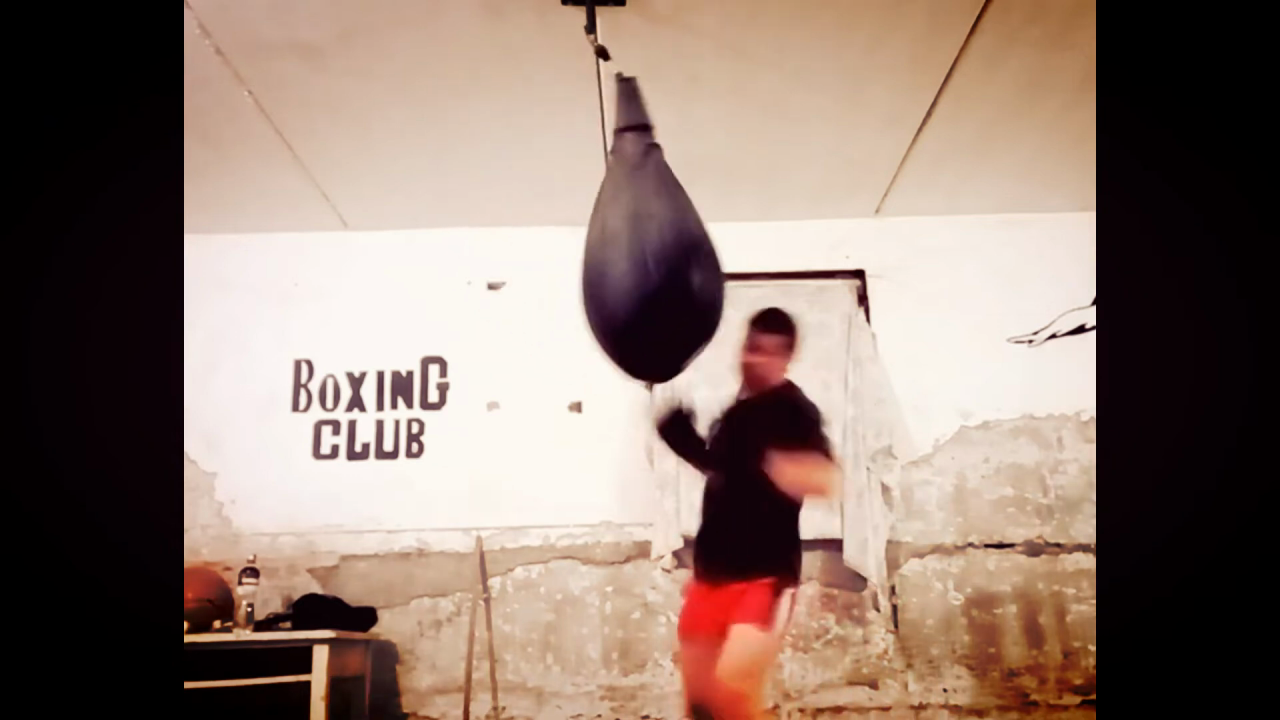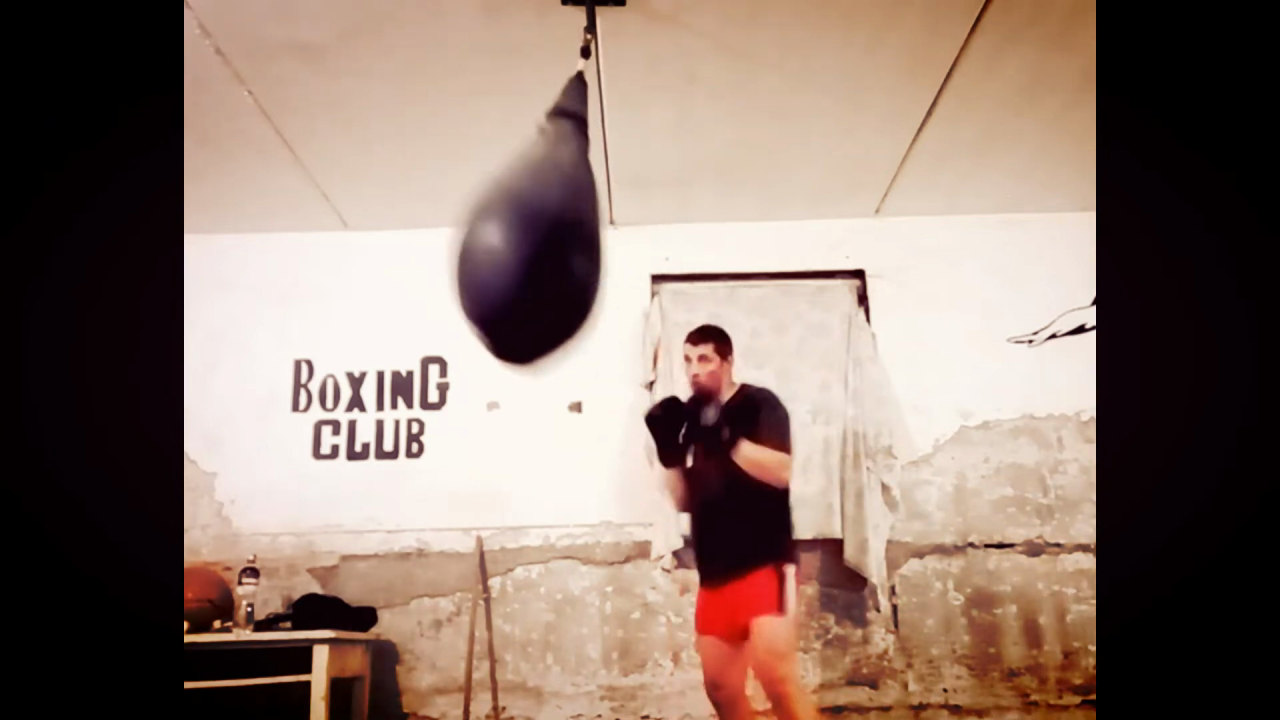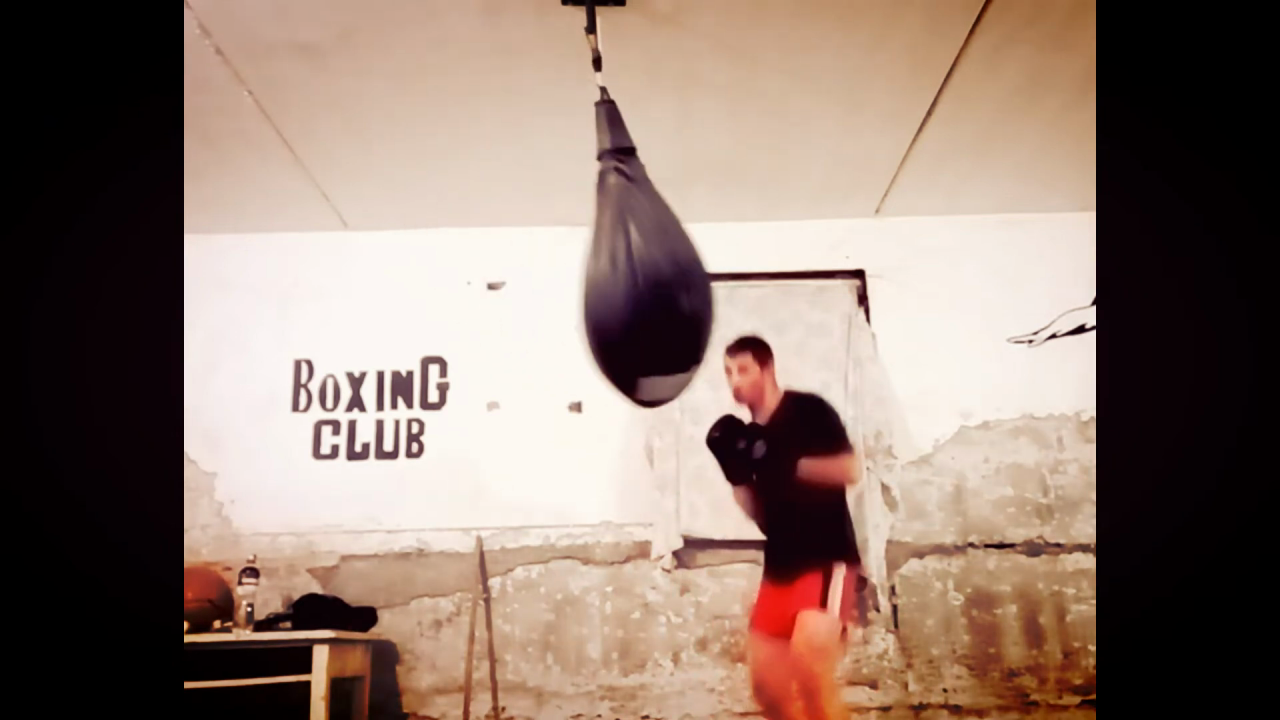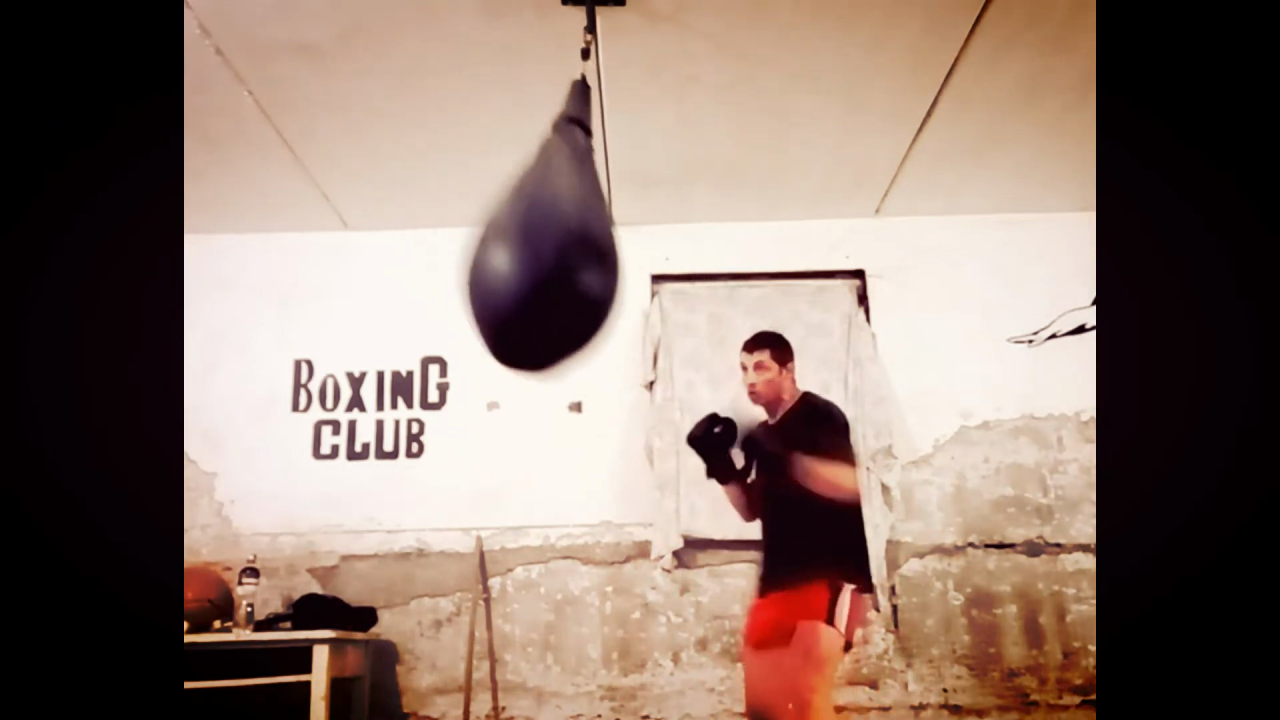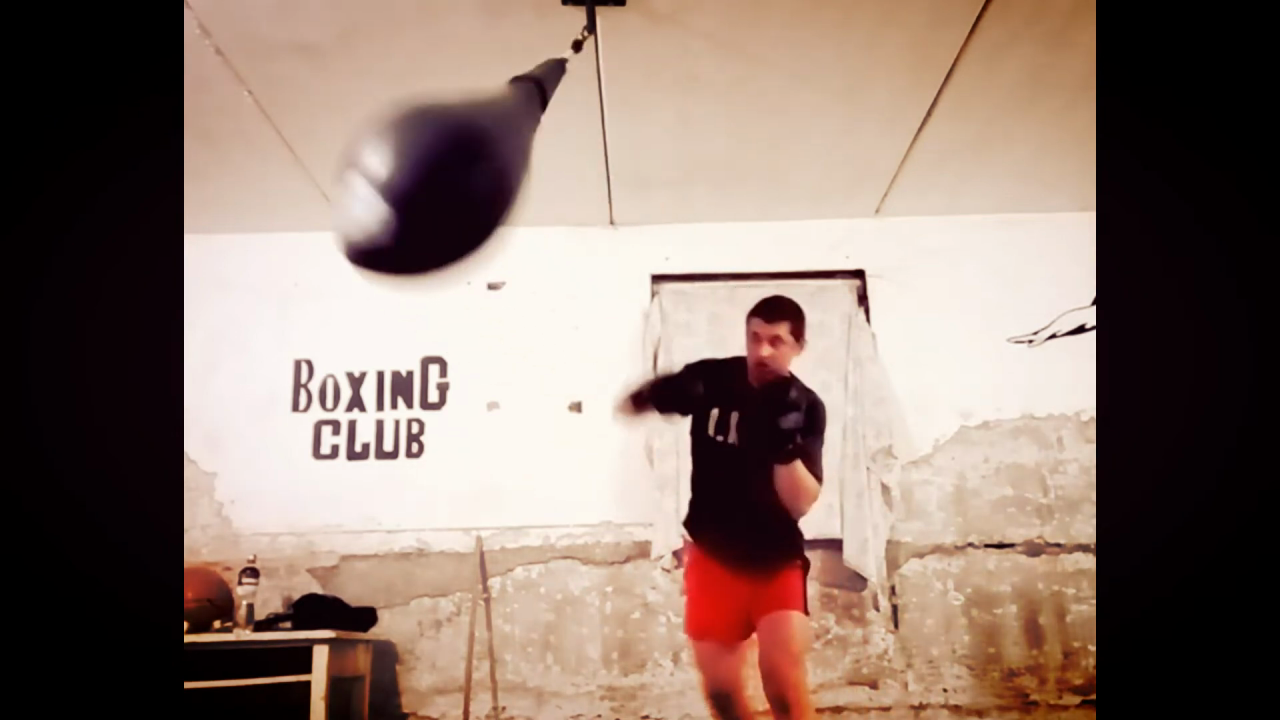
dt=1s
person 1, frame 1
left shoulder: (791, 410)
right shoulder: (741, 409)
left elbow: (823, 482)
left wrist: (763, 453)
right wrist: (690, 443)
left hip: (766, 579)
right hip: (711, 576)
person 1, frame 2
left shoulder: (759, 405)
right shoulder: (694, 426)
left elbow: (780, 473)
right elbow: (683, 500)
left wrist: (726, 437)
right wrist: (667, 444)
left hip: (766, 563)
right hip: (716, 573)
left knee: (776, 674)
right knee: (720, 686)
person 1, frame 3
left shoulder: (810, 411)
right shoulder: (749, 435)
left elbow: (849, 471)
right elbow: (755, 512)
left wrist: (786, 462)
right wrist: (733, 468)
left hip: (826, 564)
right hip: (780, 572)
left knee: (810, 670)
right knee: (768, 687)
person 1, frame 4
left shoulder: (820, 417)
right shoulder: (760, 435)
left elbow: (847, 485)
right elbow: (750, 509)
left wrist: (786, 458)
right wrist: (719, 461)
left hip: (831, 579)
right hip: (777, 585)
person 1, frame 5
left shoulder: (807, 406)
right shoulder: (711, 379)
left elbow: (802, 503)
right elbow: (631, 406)
left wrist: (786, 446)
right wrist: (649, 397)
left hip: (777, 561)
right hip: (712, 556)
left knee: (785, 682)
